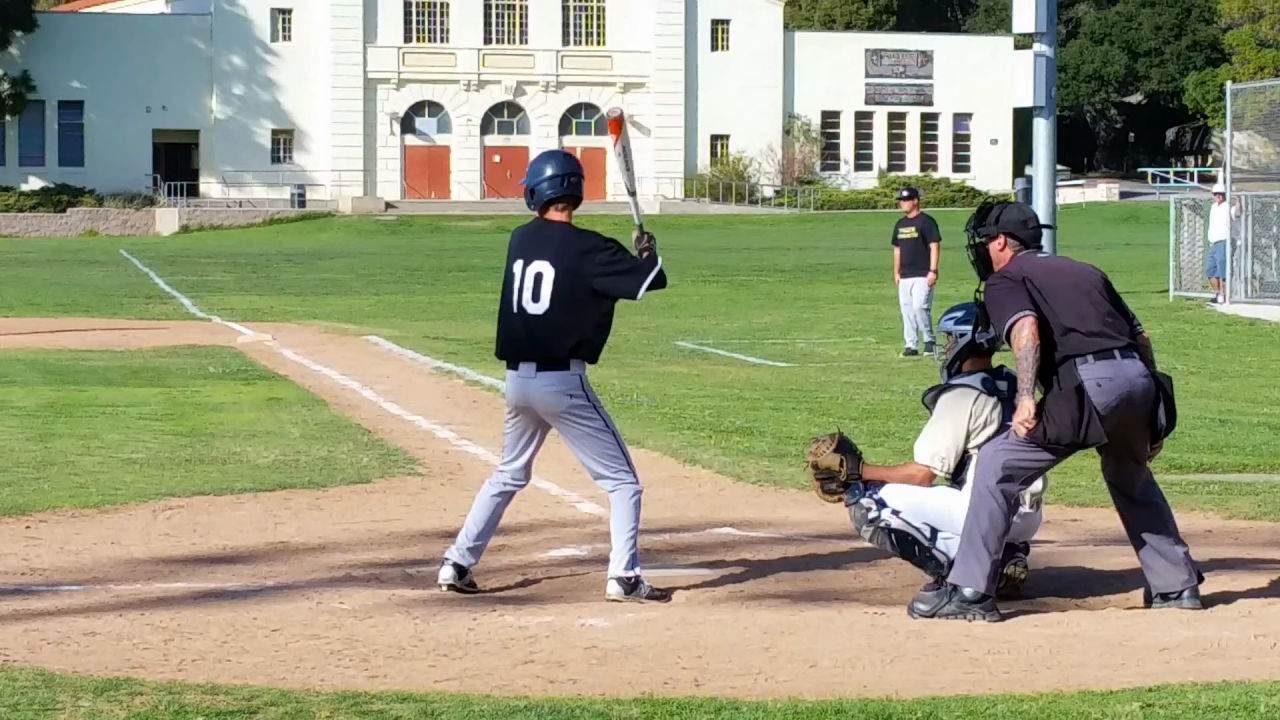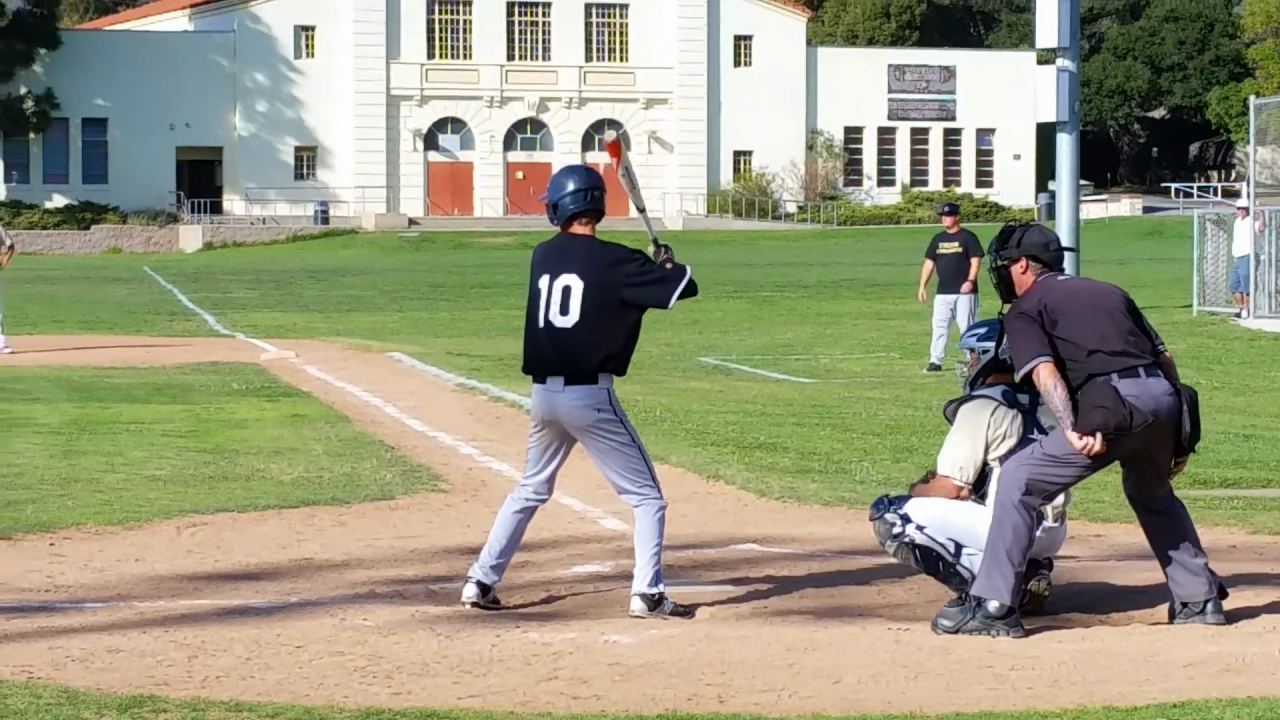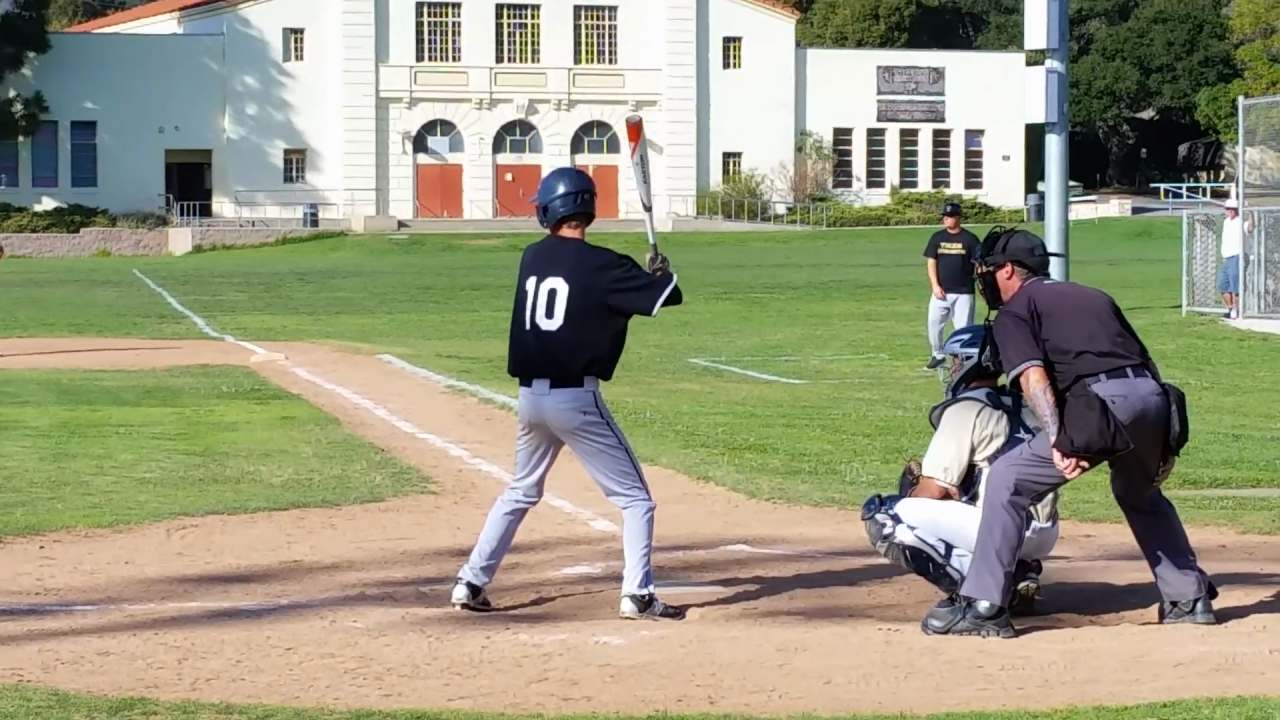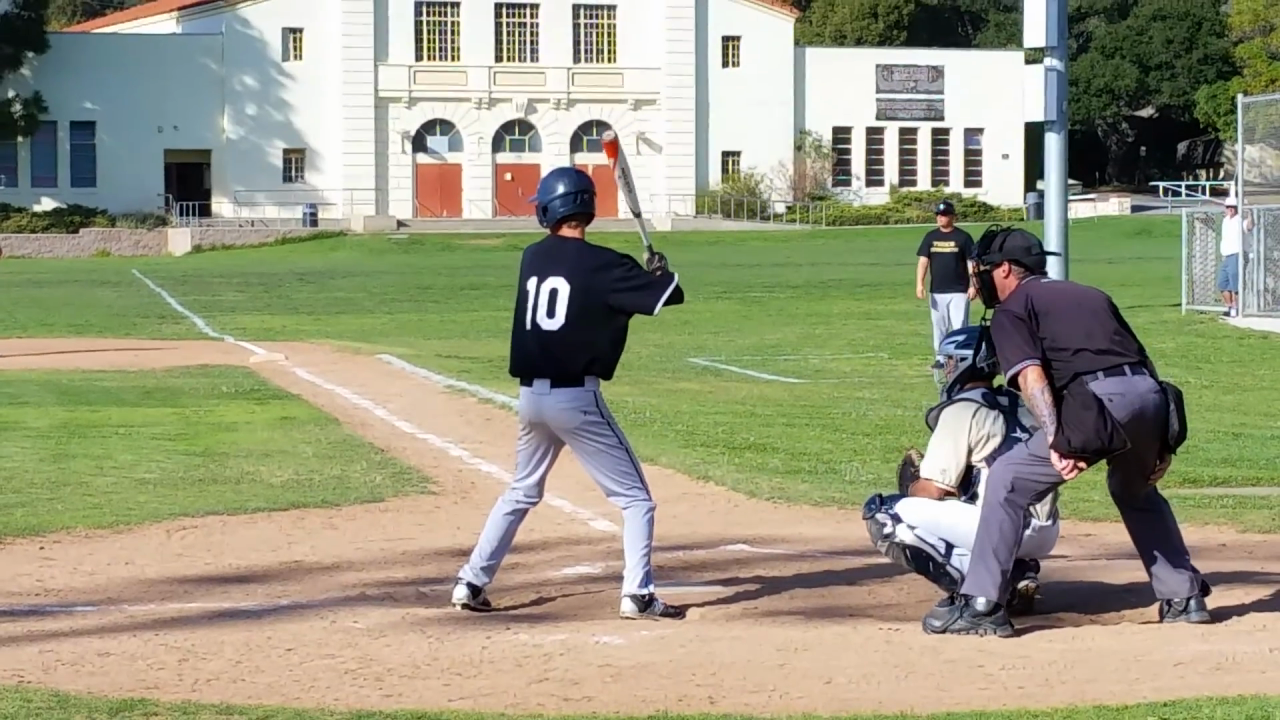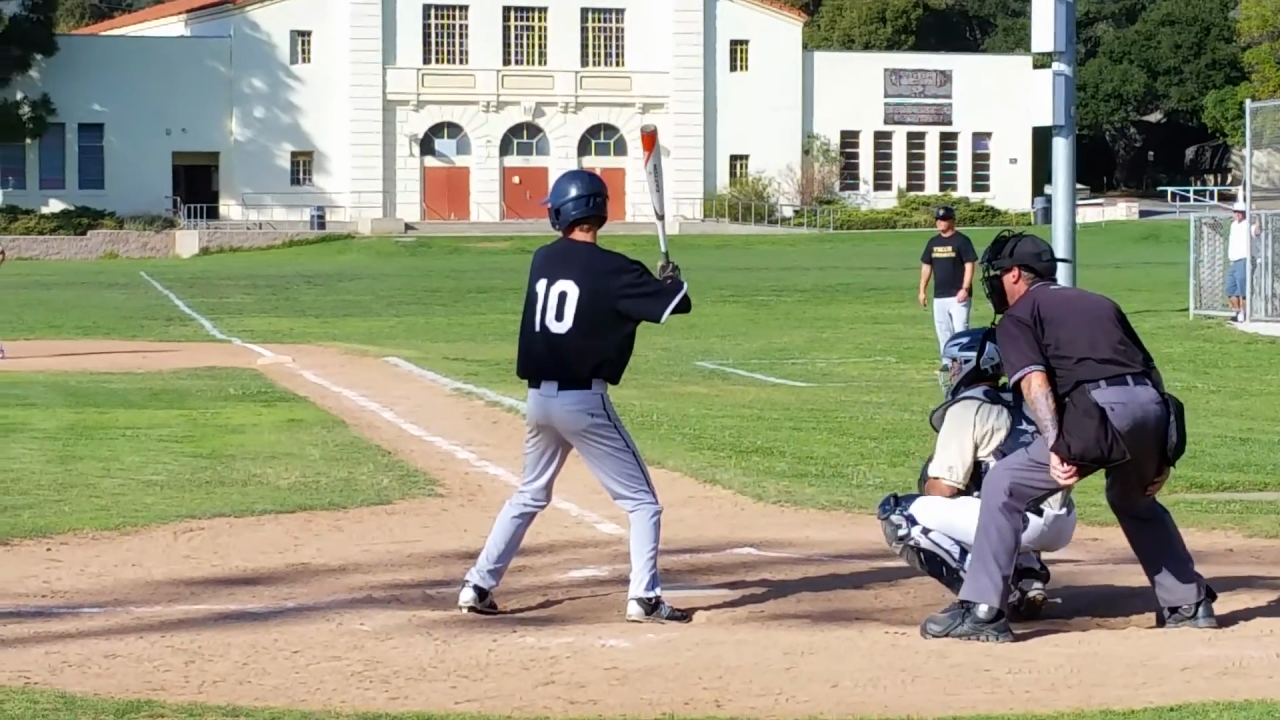
dt=0.4s
person 1, frame 1
left shoulder: (519, 239)
right shoulder: (586, 247)
right elbow: (653, 281)
left wrist: (626, 256)
right wrist: (646, 252)
left hip: (518, 379)
right hip: (562, 381)
left knee: (508, 475)
right knee: (622, 481)
left ankle: (456, 563)
right ankle: (624, 578)
person 1, frame 2
left shoulder: (542, 255)
right shoulder: (614, 259)
right elbow: (684, 287)
left wrist: (648, 268)
right wrist: (666, 264)
left hip: (545, 393)
right hip: (590, 395)
left knee: (530, 490)
right knee: (647, 497)
left ankle: (480, 581)
right ankle: (647, 594)
person 1, frame 3
left shoulder: (531, 257)
right shoulder: (601, 264)
right elbow: (669, 296)
left wrist: (638, 276)
right wrist: (658, 272)
left hip: (531, 395)
right hip: (575, 398)
left knee: (519, 492)
right knee: (636, 499)
left ankle: (470, 583)
right ankle: (638, 595)
person 1, frame 4
left shoulder: (532, 257)
right shoulder: (602, 263)
right elbow: (670, 294)
left wrist: (638, 275)
right wrist: (657, 271)
left hip: (532, 395)
right hip: (576, 398)
left knee: (521, 493)
right knee: (635, 498)
left ankle: (470, 583)
right ankle: (638, 595)
person 1, frame 5
left shoulder: (542, 259)
right shoulder: (611, 269)
right elbow: (678, 303)
left wrist: (650, 282)
right wrist: (670, 279)
left hip: (539, 398)
right hip: (583, 400)
left knee: (529, 496)
right knee: (642, 502)
left ankle: (477, 586)
right ankle: (644, 599)
person 2, frame 1
left shoulder: (1005, 280)
right shoulder: (1086, 271)
left elbow: (1026, 328)
right elbow: (1141, 338)
left wrist: (1025, 397)
right wrist: (1152, 413)
left hip: (1089, 384)
right hip: (1137, 378)
left knee: (997, 465)
right knee: (1132, 479)
left ankle: (970, 591)
right ankle: (1177, 585)
person 2, frame 2
left shoulder: (1026, 308)
right shoulder: (1110, 291)
left elbow: (1045, 371)
right elbow: (1164, 357)
left wrist: (1070, 429)
right wrist: (1177, 432)
left hip: (1113, 406)
right hip: (1163, 397)
left knee: (1019, 479)
right knee: (1153, 493)
left ankle: (994, 606)
right ankle: (1200, 599)
person 2, frame 3
left shoulder: (1013, 310)
right shoulder: (1094, 295)
left elbow: (1033, 377)
left wrist: (1057, 441)
right wrist: (1163, 439)
left hip: (1103, 405)
right hip: (1153, 397)
left knee: (1007, 479)
right knee: (1141, 494)
left ankle: (984, 607)
right ankle: (1190, 598)
person 2, frame 4
left shoulder: (1011, 309)
right shoulder: (1093, 294)
left elbow: (1031, 376)
left wrist: (1055, 441)
right wrist: (1159, 439)
left hip: (1099, 402)
right hip: (1150, 395)
left knee: (1007, 480)
right knee: (1136, 491)
left ankle: (982, 605)
right ankle: (1184, 597)
person 2, frame 5
left shoulder: (1018, 316)
right shoulder: (1102, 303)
left elbow: (1035, 383)
left wrist: (1057, 448)
right wrist: (1159, 453)
left hip: (1102, 411)
right hip: (1151, 407)
left knee: (1004, 485)
right knee: (1135, 501)
left ankle: (983, 611)
right ankle: (1189, 604)
person 3, frame 1
left shoulder: (962, 394)
right shoulder: (1014, 387)
left elbow: (921, 474)
left wrist: (859, 470)
right hip: (1028, 517)
left knee: (865, 500)
right ankle: (1003, 556)
person 3, frame 2
left shoulder: (981, 406)
right shoulder: (1039, 402)
left elbow: (949, 487)
left wrist: (917, 490)
right wrist: (969, 491)
right hip: (1052, 533)
left knee: (889, 515)
right ankle: (1029, 572)
person 3, frame 3
left shoulder: (965, 408)
right shoulder: (1023, 406)
left elbow: (934, 489)
left wrist: (910, 493)
right hip: (1044, 533)
left knee: (881, 515)
right ankle: (1018, 573)
person 3, frame 4
left shoulder: (961, 409)
right shoulder: (1020, 406)
left elbow: (933, 490)
left wrist: (910, 486)
right wrist: (925, 477)
right hip: (1045, 532)
left knee: (881, 514)
right ankle: (1018, 572)
person 3, frame 5
left shoulder: (966, 407)
right shoulder: (1025, 404)
left elbow: (943, 489)
left wrist: (928, 483)
left hip: (1025, 522)
right hip: (1061, 525)
left knee: (896, 514)
right ankle: (1029, 579)
